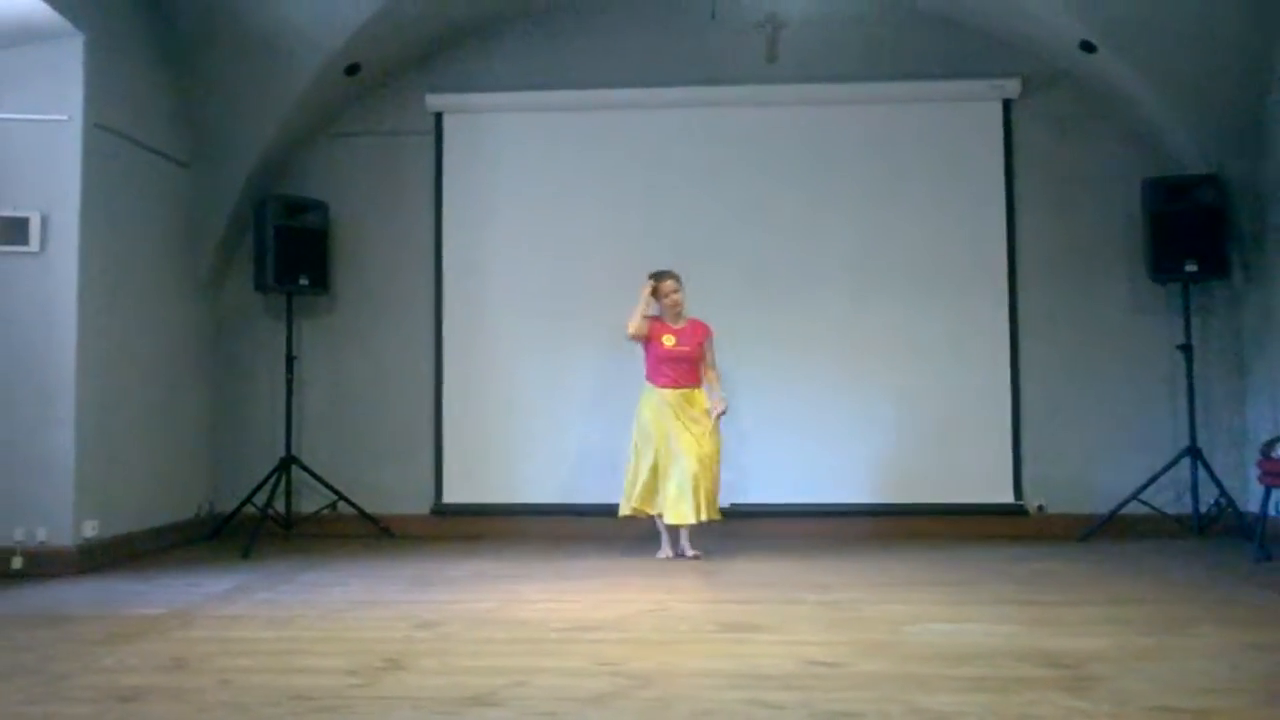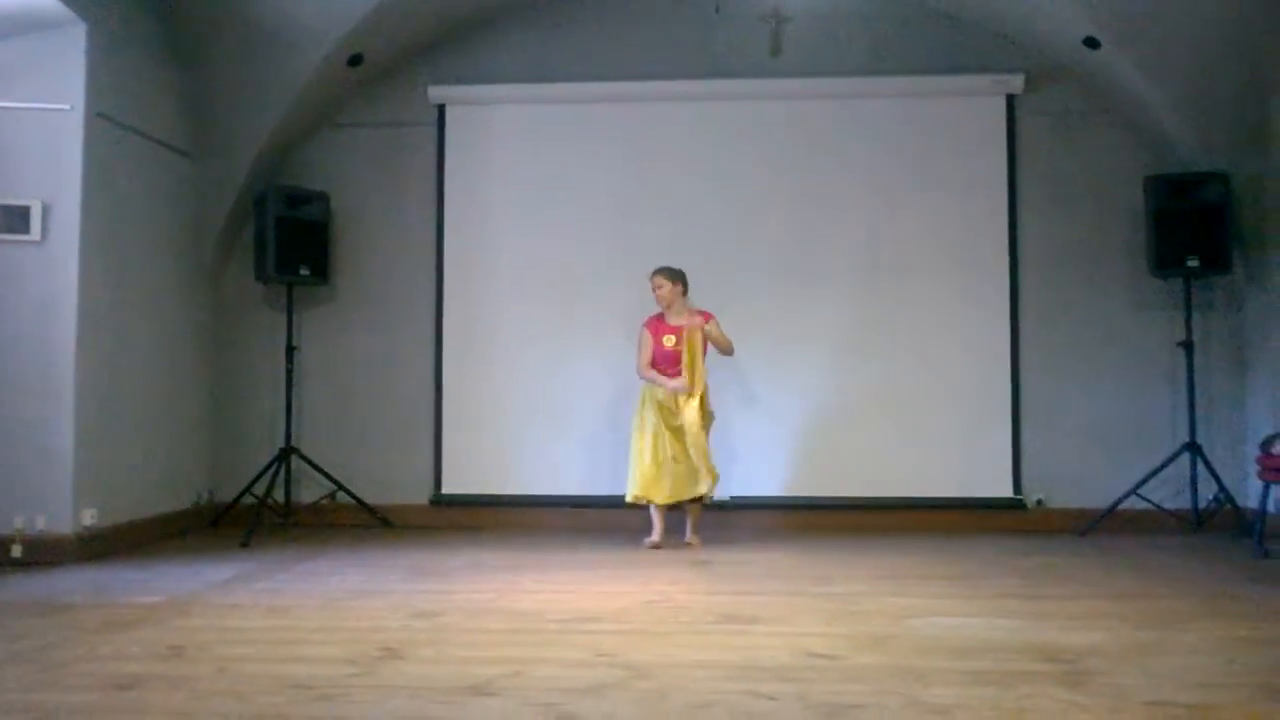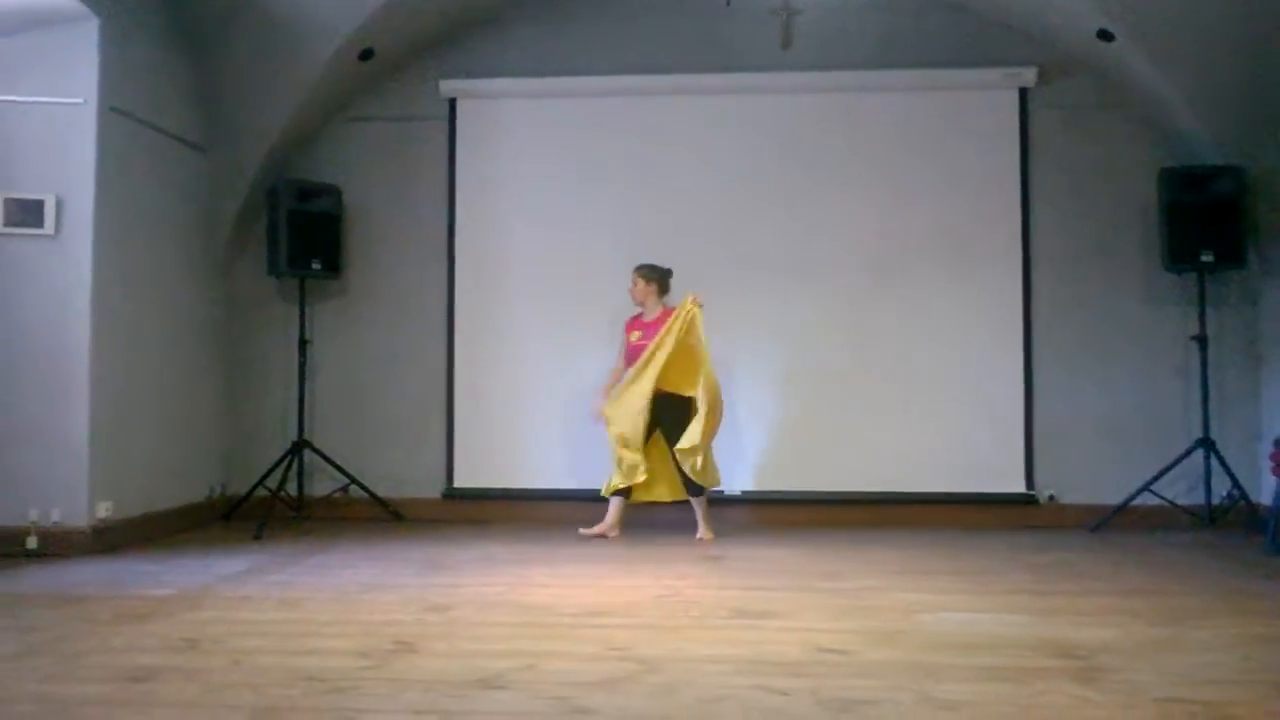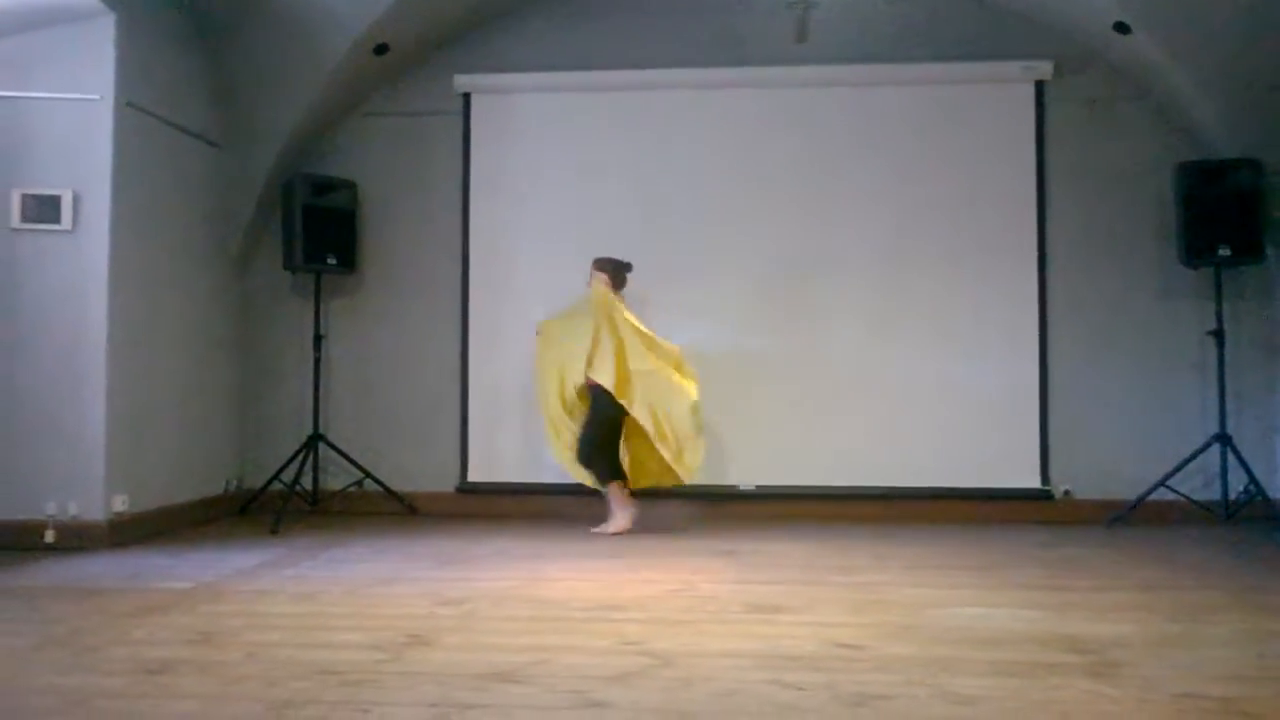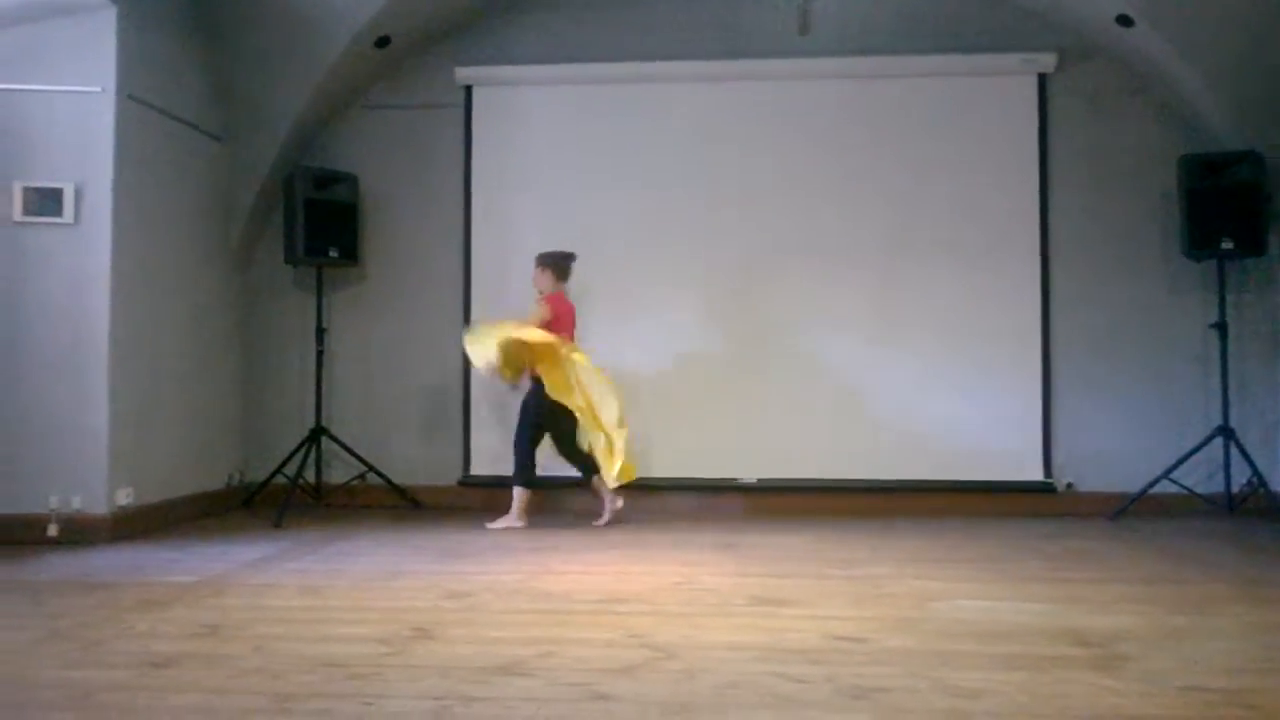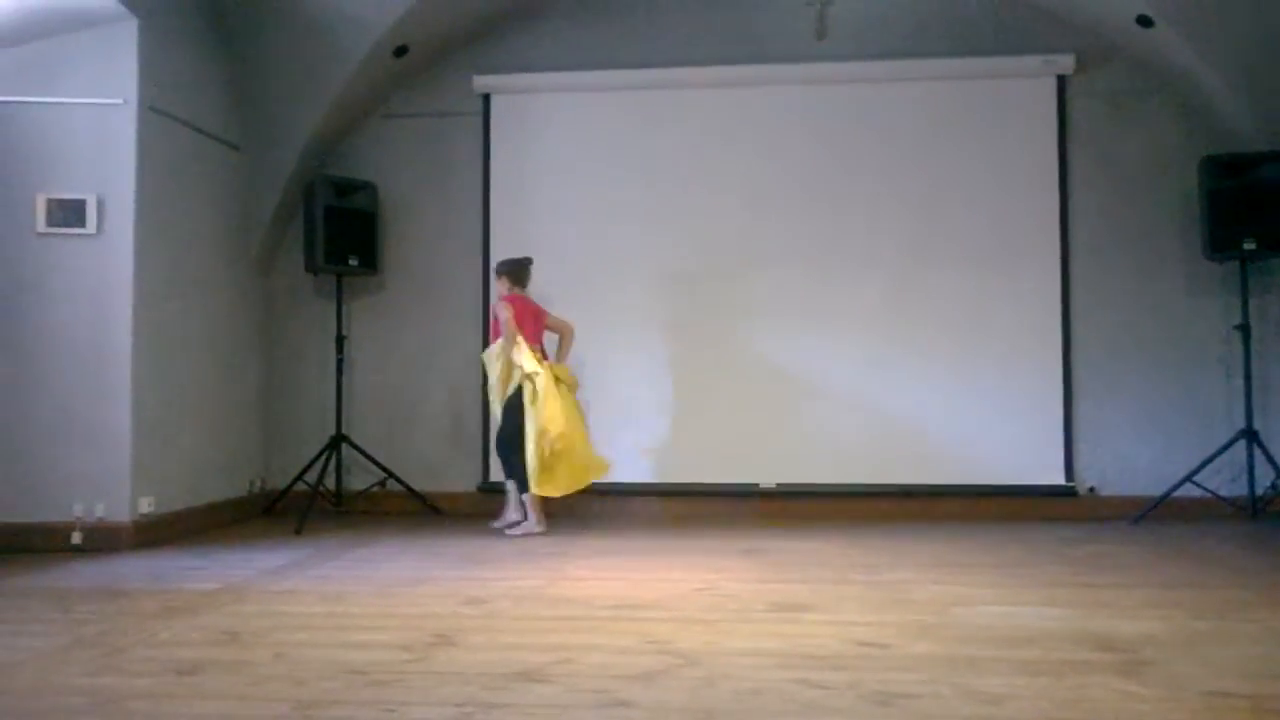
dt=0.4s
person 1, frame 1
left shoulder: (701, 329)
right shoulder: (650, 326)
left elbow: (709, 369)
right elbow: (631, 332)
left wrist: (717, 396)
right wrist: (643, 297)
left hip: (691, 404)
right hip: (657, 405)
left knee: (692, 466)
right knee: (659, 468)
left ankle: (685, 539)
right ankle: (666, 541)
person 1, frame 2
left shoulder: (704, 319)
right shoulder: (651, 326)
left elbow: (728, 349)
right elbow: (641, 368)
left wrist: (706, 331)
right wrist: (669, 383)
left hip: (692, 400)
right hip: (659, 400)
left knee: (693, 462)
right knee: (655, 461)
left ankle: (692, 530)
right ankle: (657, 529)
person 1, frame 3
left shoulder: (674, 318)
right shoulder: (632, 324)
right elbow: (621, 366)
right wrist: (604, 396)
left hip: (671, 399)
left knee: (683, 460)
left ankle: (703, 524)
right ankle: (611, 524)
person 1, frame 4
left shoulder: (611, 309)
right shoulder: (597, 309)
right wrist: (549, 331)
left hip: (610, 391)
right hip: (598, 389)
left knee: (585, 451)
right knee: (607, 453)
left ankle: (623, 508)
right ankle: (620, 513)
person 1, frame 5
left shoulder: (546, 303)
right shoulder: (565, 305)
left hip: (547, 386)
left knee: (524, 446)
right knee: (569, 447)
left ankle: (517, 515)
right ankle: (610, 497)
person 1, frame 6
left shoulder: (504, 304)
right shoulder: (534, 308)
left elbow: (509, 328)
right elbow: (567, 330)
right wrist: (557, 366)
left hip: (520, 385)
left knee: (511, 448)
right knee: (508, 445)
left ankle: (534, 519)
right ankle: (514, 511)
